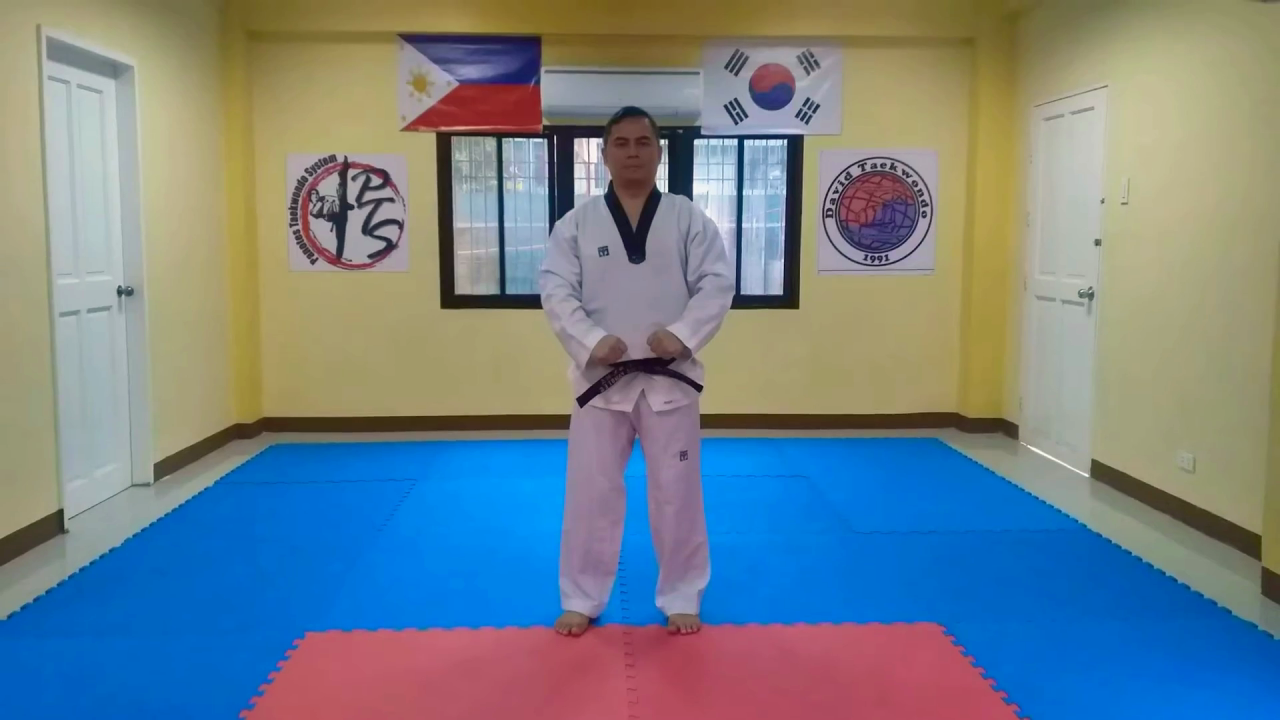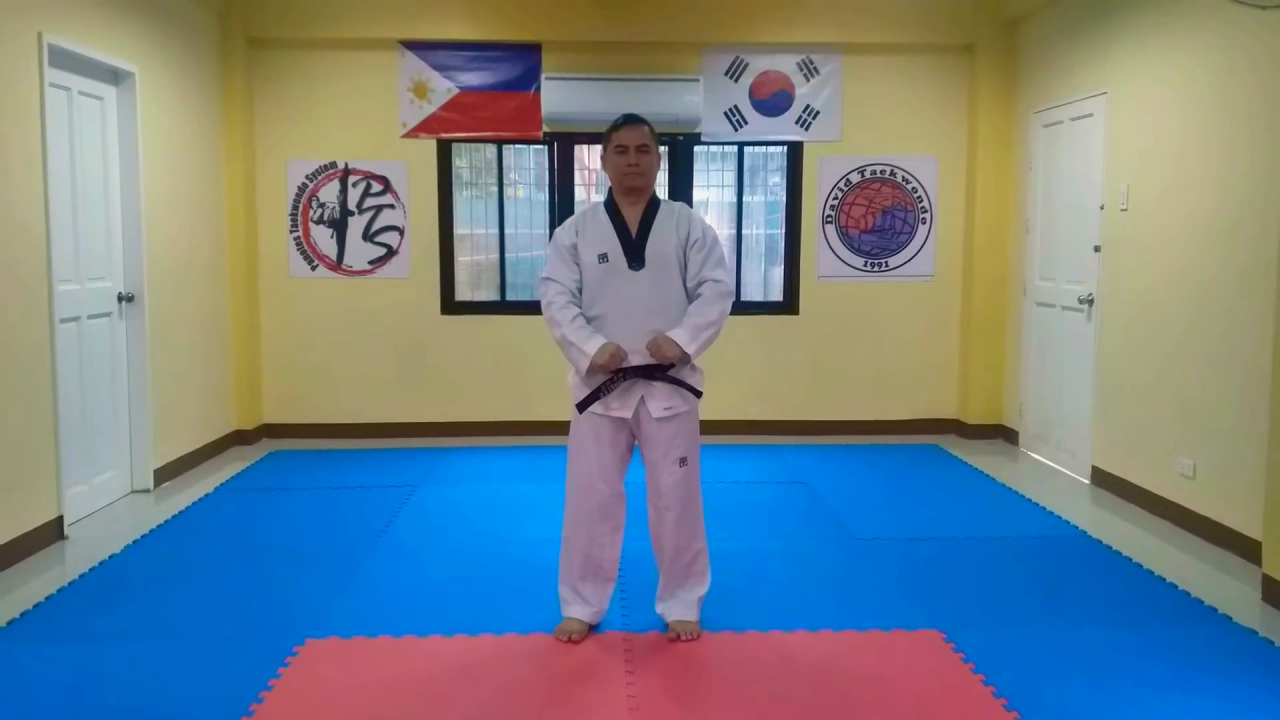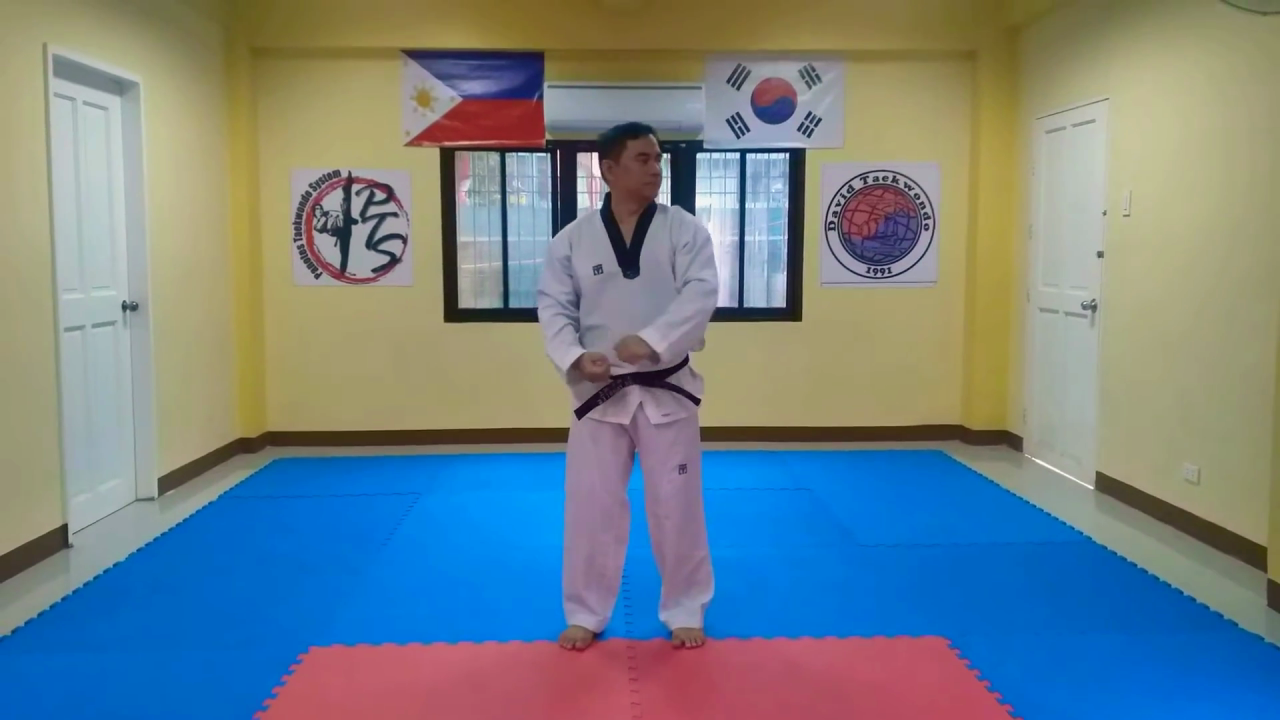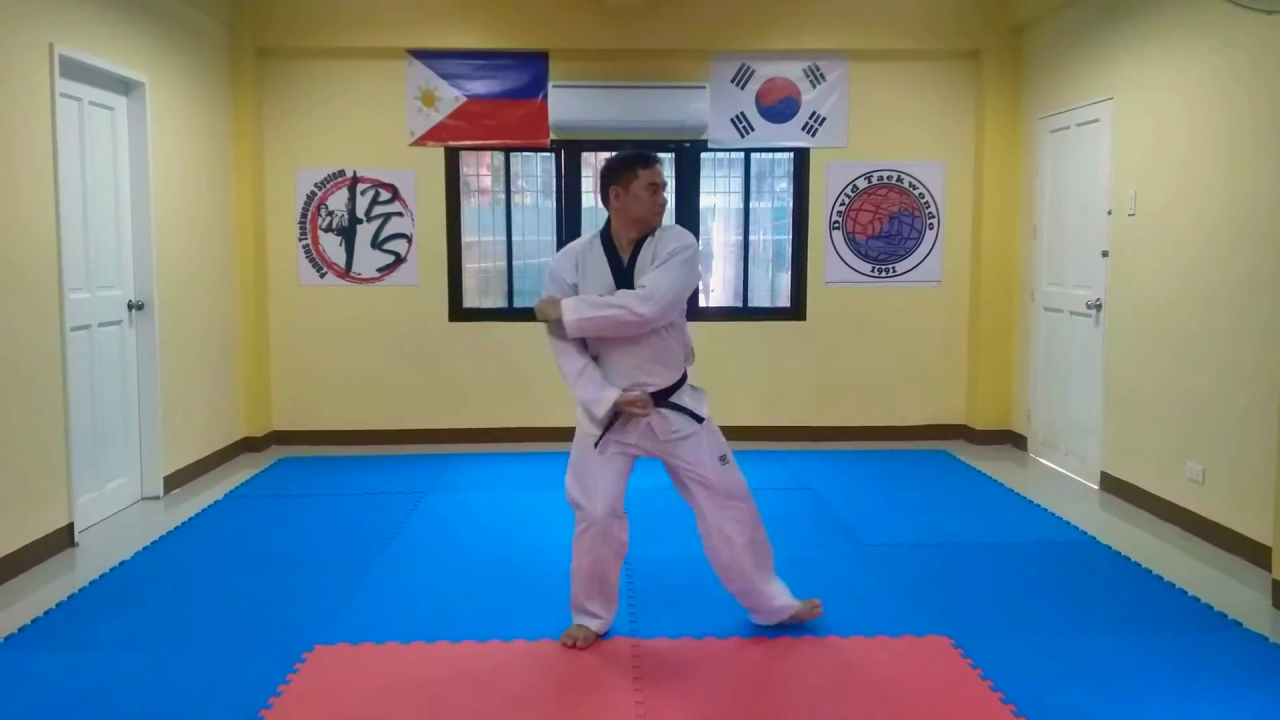
dt=0.4s
person 1, frame 1
left shoulder: (688, 218)
right shoulder: (577, 223)
left elbow: (718, 283)
right elbow: (555, 290)
left wrist: (683, 334)
right wrist: (590, 340)
left hip: (670, 377)
right hip: (602, 377)
left knee: (677, 491)
right knee: (592, 491)
left ankle: (681, 597)
right ankle: (581, 599)
person 1, frame 2
left shoulder: (687, 224)
right shoulder: (577, 229)
left elbow: (717, 289)
right elbow: (555, 297)
left wrist: (682, 340)
right wrist: (590, 347)
left hip: (669, 383)
right hip: (601, 383)
left knee: (677, 497)
right knee: (590, 497)
left ankle: (681, 604)
right ankle: (580, 606)
person 1, frame 3
left shoulder: (683, 229)
right shoulder: (573, 238)
left elbow: (700, 293)
right elbow: (553, 309)
left wrist: (654, 341)
right wrist: (573, 357)
left hip: (667, 389)
right hip: (600, 391)
left knee: (677, 505)
right knee: (592, 505)
left ankle: (684, 612)
right ankle: (585, 614)
person 1, frame 4
left shoulder: (678, 246)
right shoulder: (571, 261)
left elbow: (648, 308)
right elbow: (566, 345)
left wrist: (568, 311)
right wrist: (608, 399)
left hip: (675, 404)
right hip: (609, 409)
left knee: (730, 499)
right knee: (597, 513)
left ankle: (772, 603)
right ankle: (590, 616)
